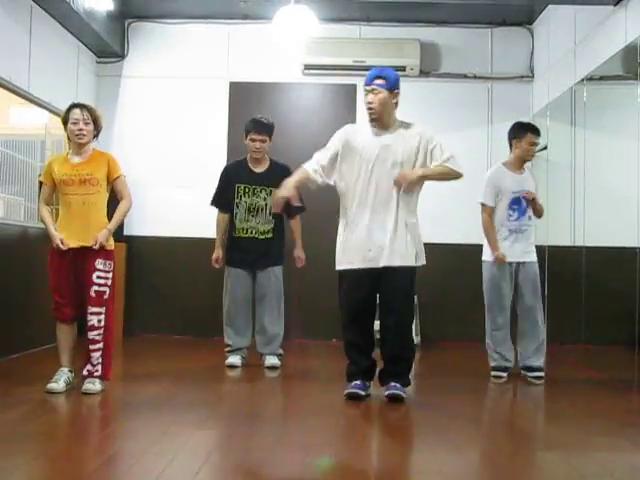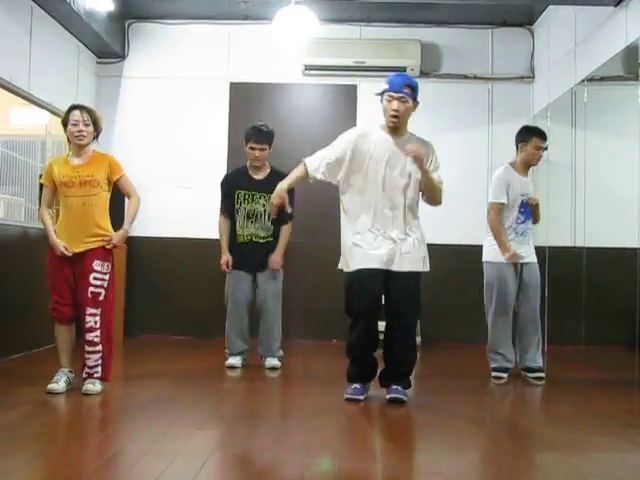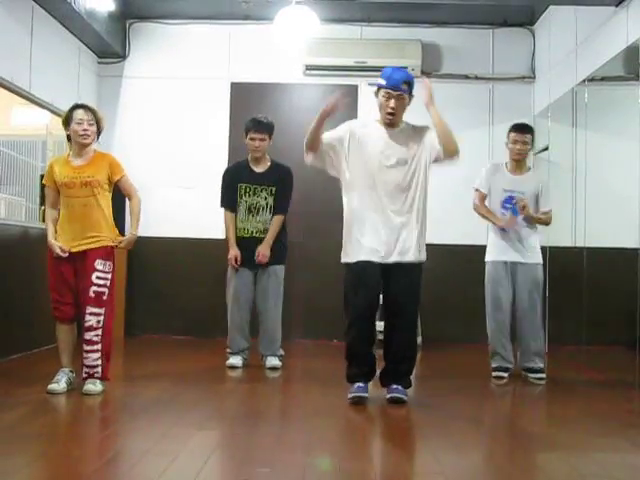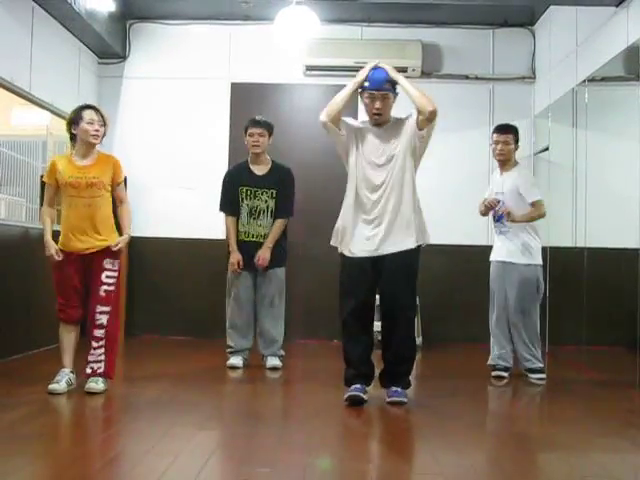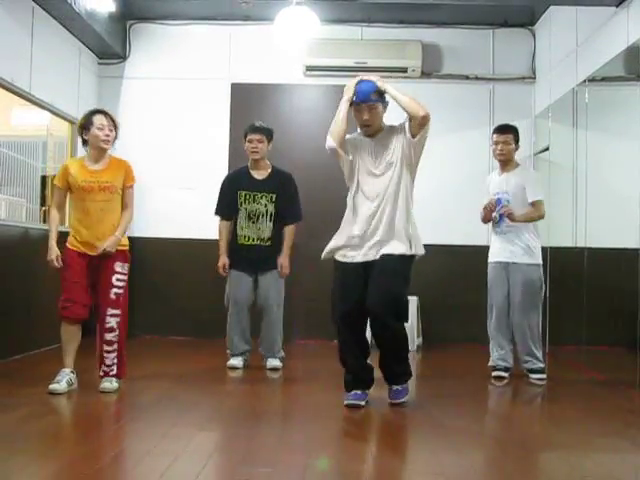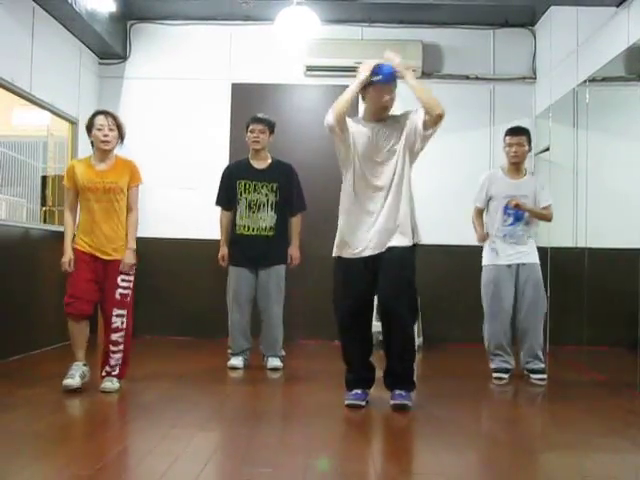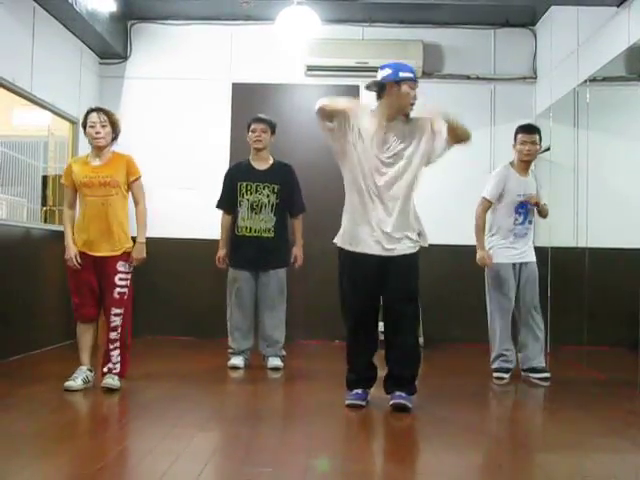
dt=0.2s
person 1, frame 1
left shoulder: (418, 137)
right shoulder: (348, 136)
left elbow: (454, 170)
right elbow: (315, 167)
left wrist: (420, 173)
right wrist: (289, 183)
left hip: (399, 245)
right hip: (354, 244)
left knee: (398, 315)
right knee: (355, 313)
left ankle: (396, 378)
right ankle: (359, 376)
person 1, frame 2
left shoulder: (423, 148)
right shoulder: (358, 138)
left elbow: (435, 199)
right elbow: (315, 164)
left wrist: (422, 168)
right wrist: (283, 186)
left hip: (406, 249)
right hip: (363, 247)
left knee: (404, 317)
right knee: (363, 314)
left ankle: (396, 380)
right ankle: (359, 378)
person 1, frame 3
left shoulder: (422, 136)
right shoulder: (354, 131)
left elbow: (452, 152)
right elbow: (313, 149)
left wrist: (431, 105)
right wrist: (322, 117)
left hip: (407, 245)
right hip: (362, 244)
left knee: (403, 315)
right knee: (360, 312)
left ankle: (397, 379)
right ankle: (359, 378)
person 1, frame 4
left shoulder: (409, 130)
right shoulder: (352, 132)
left elbow: (430, 111)
right elbow: (326, 118)
left wrist: (399, 78)
right wrist: (356, 81)
left hip: (401, 240)
right hip: (357, 240)
left knee: (399, 313)
right knee: (354, 313)
left ankle: (396, 381)
right ankle: (357, 380)
person 1, frame 5
left shoulder: (404, 139)
right shoulder: (352, 146)
left elbow: (422, 115)
right elbow: (333, 142)
left wrist: (386, 88)
right wrist: (345, 98)
left hip: (394, 245)
right hip: (352, 248)
left knee: (384, 312)
right knee: (347, 317)
left ankle: (397, 376)
right ankle: (357, 384)
person 1, frame 6
left shoulder: (407, 127)
right shoulder: (350, 130)
left elbow: (437, 113)
right elbow: (332, 119)
left wrist: (406, 73)
right wrist: (359, 78)
left hip: (396, 238)
right hip: (354, 241)
left knee: (398, 310)
right knee: (350, 313)
left ankle: (400, 384)
right ankle: (359, 382)
person 1, frame 7
left shoulder: (420, 129)
right shoulder: (353, 123)
left elbow: (463, 137)
right elbow: (323, 108)
left wrist: (446, 120)
right wrist: (358, 107)
left hip: (402, 241)
right hip: (358, 240)
left knee: (403, 316)
right knee: (359, 316)
left ankle: (401, 386)
right ankle: (359, 383)
person 2, frame 1
left shoulder: (106, 160)
right shoulder: (55, 164)
left elbow: (126, 199)
right elbow: (43, 204)
left wrist: (108, 230)
right wrist: (52, 231)
left hip: (97, 247)
right hip: (63, 247)
left knee: (97, 310)
right knee: (64, 310)
left ankle: (95, 372)
right ankle: (65, 370)
person 2, frame 2
left shoulder: (107, 162)
right shoulder: (55, 166)
left elbow: (133, 197)
right elbow: (45, 207)
left wrist: (124, 230)
right wrist: (52, 237)
left hip: (98, 247)
right hip: (63, 248)
left knee: (95, 311)
right knee: (62, 311)
left ankle: (95, 374)
right ankle: (65, 371)
person 2, frame 3
left shoulder: (107, 162)
right shoulder: (56, 166)
left elbow: (133, 196)
right elbow: (51, 208)
left wrist: (133, 232)
right wrist: (50, 238)
left hip: (99, 246)
right hip: (64, 248)
left knee: (95, 311)
right knee: (63, 311)
left ankle: (95, 374)
right ankle: (66, 371)
person 2, frame 4
left shoulder: (111, 163)
right shoulder: (58, 164)
left elbow: (122, 202)
right elbow: (48, 205)
left wrist: (126, 233)
right wrist: (47, 238)
left hip: (104, 248)
right hip: (68, 249)
left knee: (102, 310)
right knee: (69, 311)
left ankle: (98, 373)
right ankle: (67, 372)
person 2, frame 5
left shoulder: (123, 168)
right shoulder: (70, 168)
left elbow: (127, 208)
right elbow: (56, 208)
left wrist: (117, 237)
right wrist: (52, 243)
left hip: (113, 251)
right hip: (77, 249)
left knee: (111, 313)
right knee: (71, 310)
left ankle: (110, 373)
right ankle: (68, 372)
person 2, frame 6
left shoulder: (128, 167)
right shoulder: (76, 168)
left elbow: (133, 211)
right elbow: (70, 210)
left wrist: (130, 248)
right wrist: (67, 248)
left hip: (119, 253)
right hip: (84, 250)
left knee: (117, 315)
right knee: (76, 307)
left ankle: (112, 372)
right ankle: (79, 366)
person 2, frame 7
left shoulder: (125, 163)
right shoulder: (74, 167)
left elbow: (140, 204)
right elbow: (69, 208)
left wrist: (141, 242)
right wrist: (69, 243)
left hip: (118, 249)
right hip: (84, 249)
left knee: (116, 311)
right knee: (85, 310)
left ankle: (114, 370)
right ankle: (85, 369)
person 3, frame 1
left shoulder: (530, 176)
right shoulder: (495, 175)
left elbow: (539, 214)
right elbow: (486, 215)
left wrist: (534, 201)
right wrist: (495, 250)
left hip: (527, 256)
right hip: (498, 257)
left knee: (532, 310)
right knee: (497, 311)
left ankle: (531, 362)
right ankle: (500, 361)
person 3, frame 2
left shoulder: (529, 180)
right shoulder: (503, 175)
right elbow: (493, 215)
left wrist: (536, 207)
right wrist: (505, 250)
left hip: (527, 257)
right hip: (499, 257)
left knee: (530, 312)
right knee: (501, 311)
left ankle: (531, 362)
right ankle: (501, 362)
person 3, frame 3
left shoulder: (537, 180)
right shoulder: (493, 170)
left elbow: (547, 218)
right elbow: (477, 203)
left wrist: (530, 214)
right wrist: (497, 220)
left hip: (529, 257)
right hip: (498, 255)
left knee: (529, 310)
right knee: (498, 309)
left ankle: (532, 362)
right ankle: (501, 362)
person 3, frame 4
left shoulder: (523, 175)
right shoulder: (495, 175)
left elbow: (540, 210)
right elbow: (485, 208)
left wrist: (516, 217)
right wrist: (487, 207)
left hip: (524, 256)
right hip: (500, 254)
left knee: (522, 310)
right knee: (499, 310)
left ankle: (532, 363)
right ankle: (501, 361)
person 3, frame 5
left shoulder: (526, 175)
right shoulder: (492, 178)
left elbow: (540, 211)
left wrist: (517, 217)
right wrist: (486, 212)
left hip: (525, 255)
right hip: (497, 256)
left knee: (525, 311)
right knee: (497, 311)
left ankle: (533, 363)
right ankle: (501, 361)
person 3, frame 6
left shoulder: (535, 181)
right shoulder: (490, 179)
left elbow: (549, 215)
right elbow: (477, 213)
left wrist: (527, 207)
right wrist: (480, 231)
left hip: (527, 258)
right hip: (496, 258)
left knee: (533, 312)
right knee: (496, 314)
left ankle: (533, 363)
right ankle: (501, 363)
person 3, frame 7
left shoulder: (533, 179)
right shoulder: (502, 174)
left elbow: (545, 214)
right elbow: (481, 209)
left wrist: (538, 203)
right wrist: (481, 248)
left hip: (526, 256)
right hip: (500, 256)
left knee: (530, 310)
right knee: (501, 310)
left ankle: (533, 363)
right ankle: (502, 363)
person 4, frame 1
left shoulder: (282, 173)
right shoulder: (231, 171)
left elbow: (293, 213)
right elbow: (223, 212)
left wrist: (298, 246)
right wrist: (219, 246)
left hip: (271, 252)
right hip: (238, 251)
left knee: (271, 303)
right knee: (236, 302)
left ankle: (271, 351)
right ankle: (236, 349)
person 4, frame 2
left shoulder: (282, 180)
right shoulder: (232, 179)
left elbow: (286, 222)
right elbow: (225, 218)
left wrist: (279, 252)
right wrist: (225, 251)
left hip: (269, 255)
right hip: (239, 256)
left knee: (271, 306)
right knee: (236, 305)
left ankle: (270, 353)
right ankle: (236, 351)
person 4, frame 3
left shoulder: (283, 173)
right shoulder: (233, 172)
left elbow: (280, 214)
right elbow: (229, 212)
left wrist: (266, 245)
right wrist: (232, 246)
left hip: (272, 252)
right hip: (241, 250)
left knee: (271, 304)
right knee: (238, 302)
left ankle: (271, 352)
right ankle: (237, 351)
person 4, frame 4
left shoulder: (284, 174)
right shoulder: (234, 174)
left elbow: (283, 217)
right elbow: (229, 216)
left wrist: (267, 248)
right wrist: (233, 250)
left hip: (272, 252)
right hip: (241, 251)
left knee: (271, 304)
right knee: (239, 302)
left ankle: (272, 352)
right ankle: (238, 350)
person 4, frame 5
left shoulder: (284, 180)
right shoulder: (233, 179)
left elbow: (291, 222)
right elbow: (225, 220)
left wrist: (285, 255)
right wrist: (223, 253)
left hip: (271, 258)
right hip: (240, 257)
left knee: (273, 307)
right knee: (237, 305)
left ankle: (272, 353)
right ankle: (238, 352)
person 4, frame 6
left shoulder: (285, 171)
right shoulder: (233, 171)
left elbow: (295, 212)
right elbow: (226, 210)
left wrist: (294, 245)
right wrist: (223, 244)
left hip: (274, 252)
right hip: (240, 251)
left knee: (272, 304)
right knee: (238, 303)
left ankle: (273, 353)
right ankle: (238, 352)
person 4, frame 7
left shoulder: (285, 172)
right shoulder: (235, 172)
left elbow: (296, 213)
right elbow: (227, 213)
left wrist: (298, 245)
right wrist: (222, 246)
left hip: (274, 252)
right hip: (241, 251)
left knee: (273, 304)
right knee: (240, 303)
left ankle: (273, 352)
right ankle: (239, 351)
